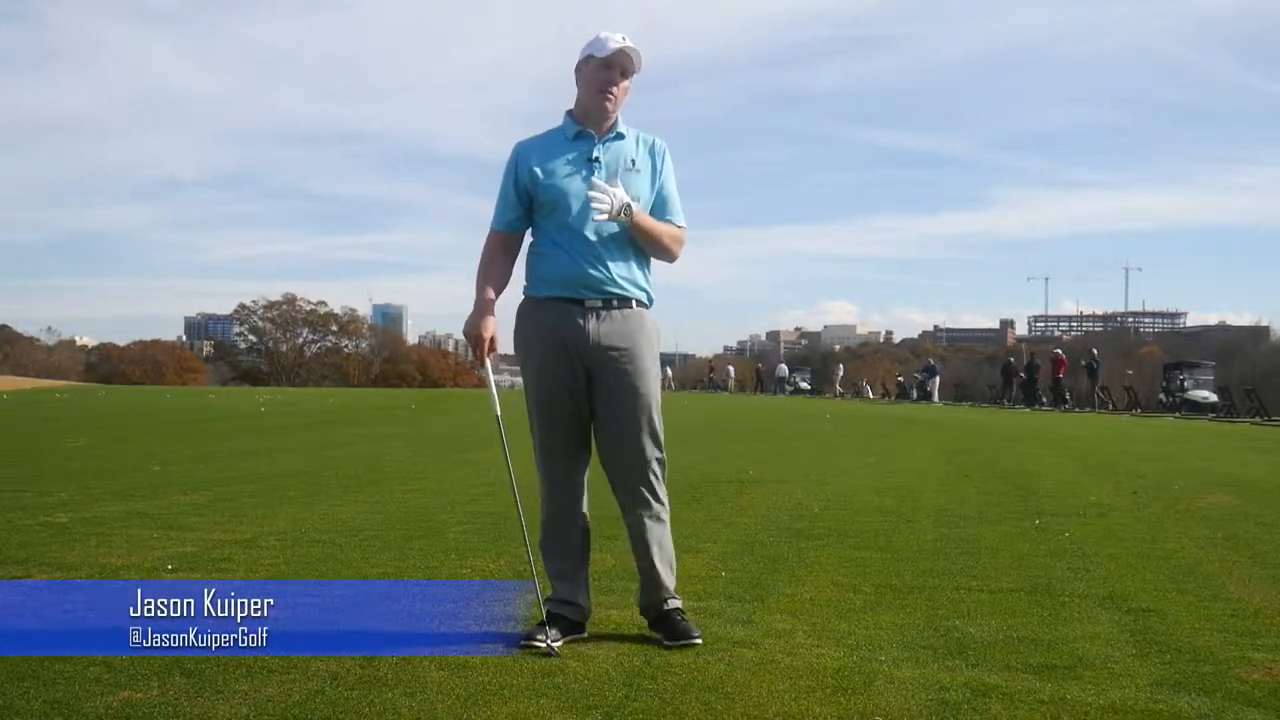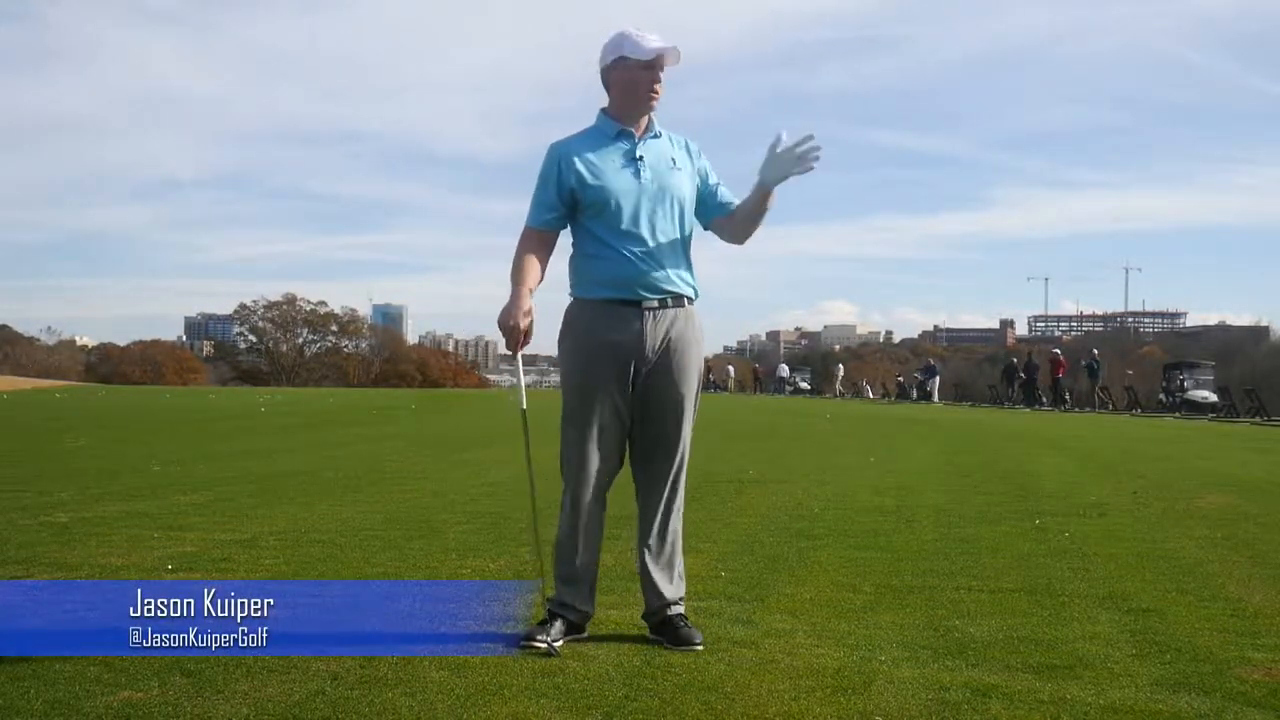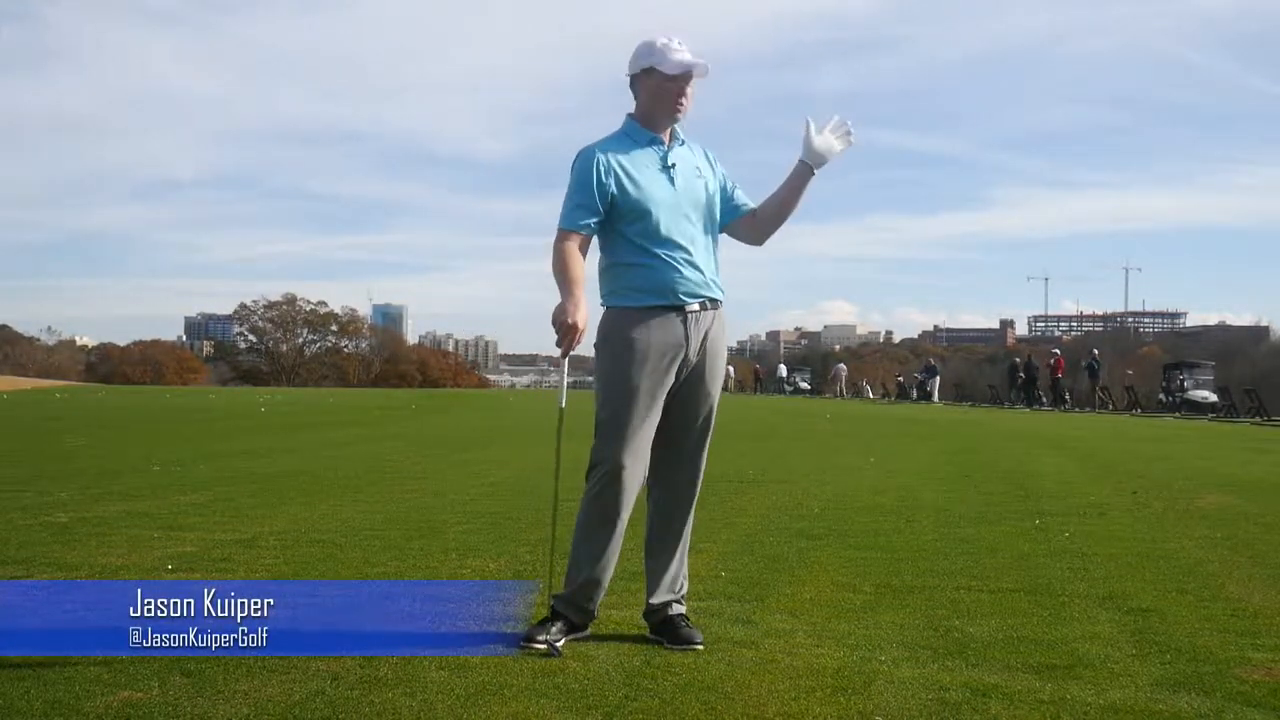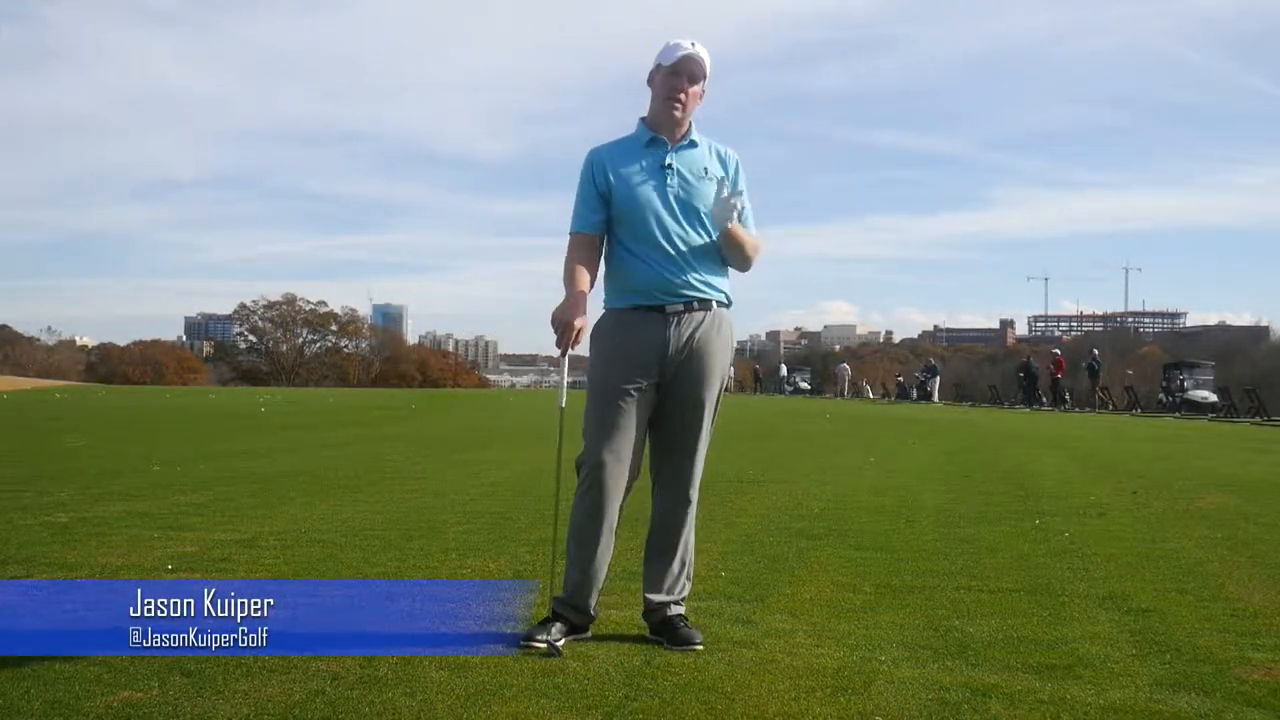
dt=0.5s
person 1, frame 1
left shoulder: (651, 152)
right shoulder: (530, 154)
left elbow: (673, 246)
right elbow: (503, 240)
left wrist: (628, 213)
right wrist: (484, 305)
left hip: (625, 323)
right hip: (549, 321)
left knee: (639, 467)
right knee: (560, 472)
left ankle: (661, 599)
right ankle: (567, 605)
person 1, frame 2
left shoulder: (686, 153)
right shoulder: (569, 155)
left elbow: (735, 229)
right elbow: (538, 236)
left wrist: (766, 184)
right wrist: (521, 296)
left hip: (675, 322)
right hip: (600, 323)
left knee: (664, 473)
right knee: (586, 470)
left ankle: (665, 603)
right ankle: (570, 606)
person 1, frame 3
left shoulder: (703, 159)
right shoulder: (601, 159)
left elbow: (752, 229)
right elbow: (571, 241)
left wrist: (806, 168)
right wrist: (573, 298)
left hip: (706, 326)
right hip: (639, 328)
left knee: (681, 476)
right knee: (617, 468)
left ankle: (667, 604)
right ankle: (574, 605)
person 1, frame 4
left shoulder: (725, 161)
right shoulder: (605, 161)
left elbow: (745, 261)
right elbow: (585, 244)
left wrist: (730, 227)
right wrist: (574, 298)
left hip: (704, 327)
right hip: (629, 326)
left knee: (681, 478)
right knee: (603, 468)
left ankle: (666, 604)
right ankle: (575, 606)
